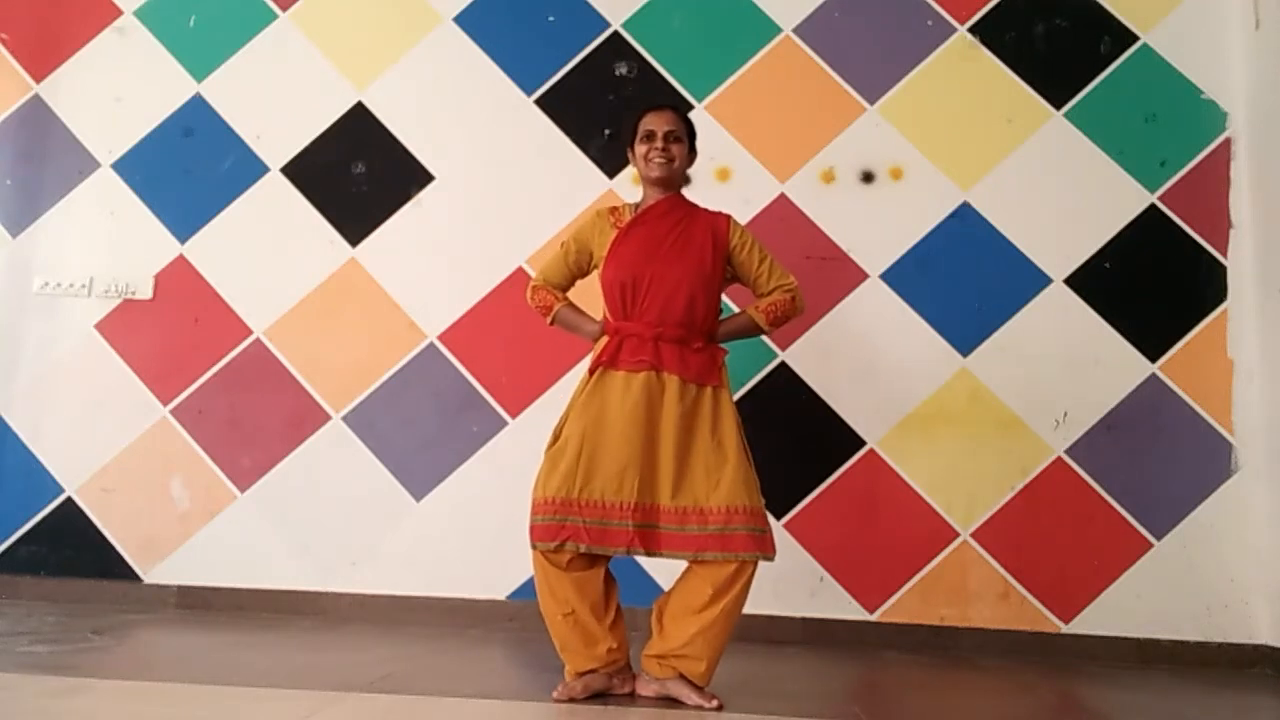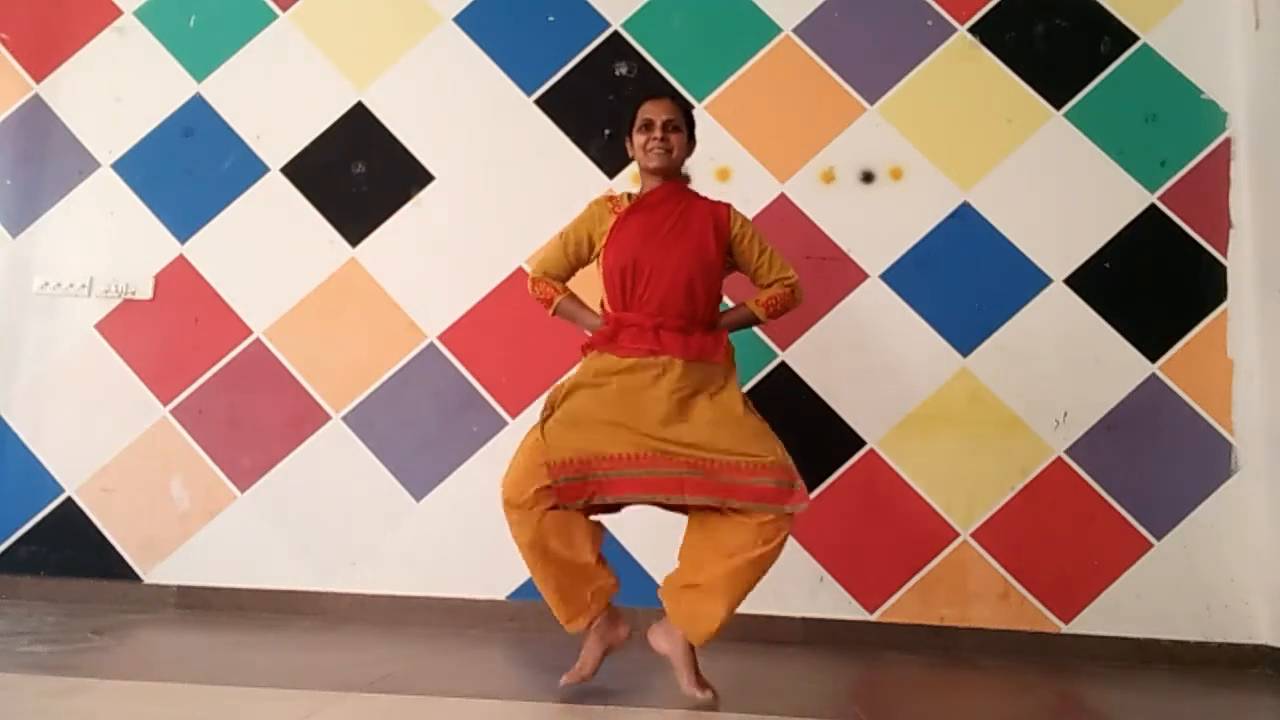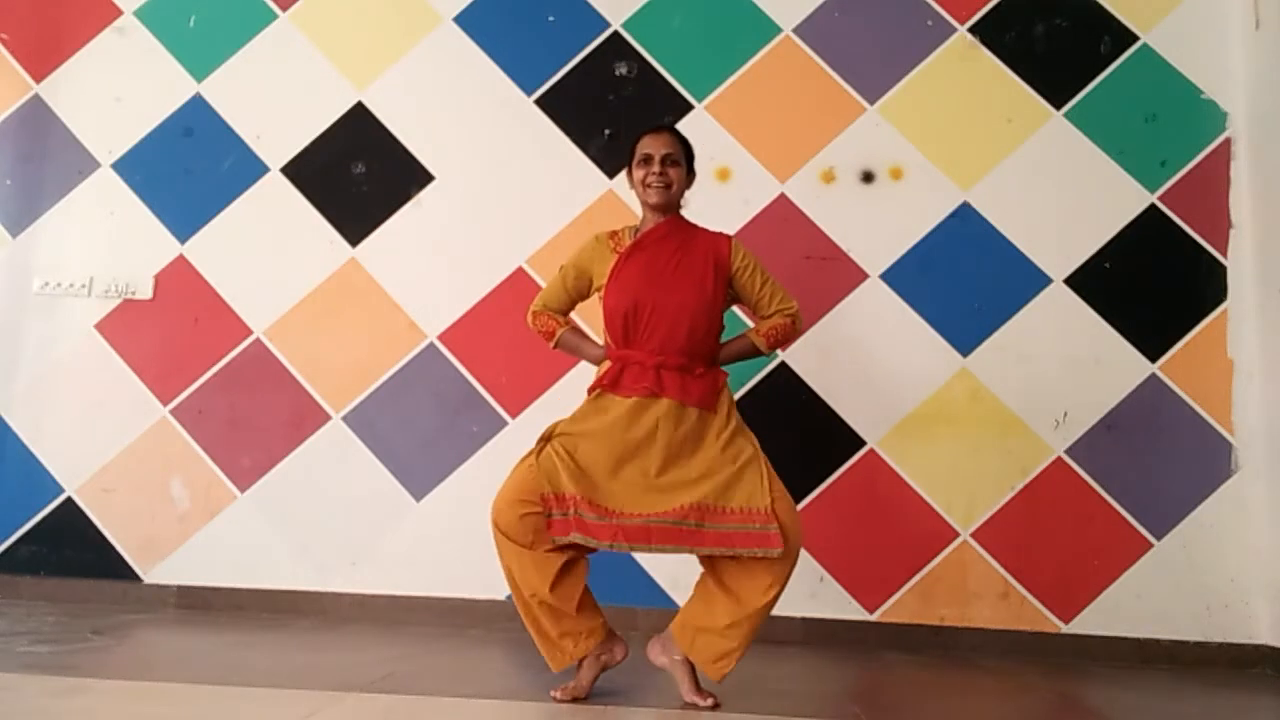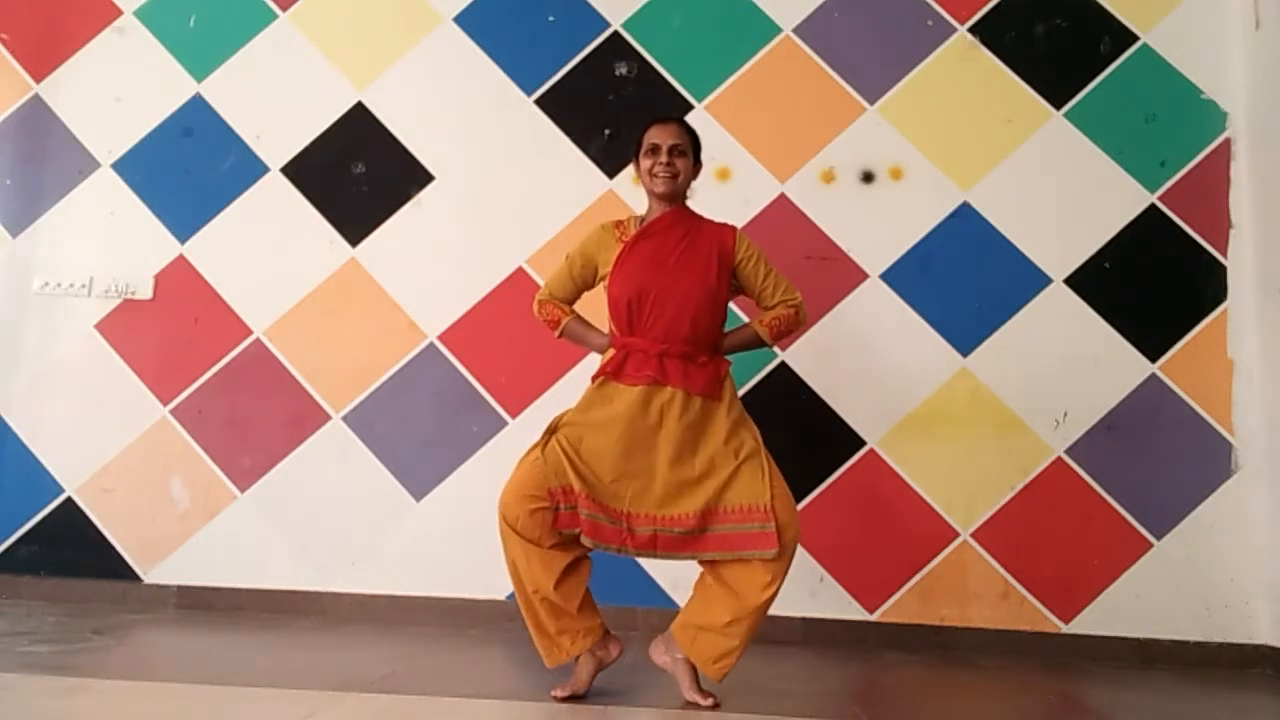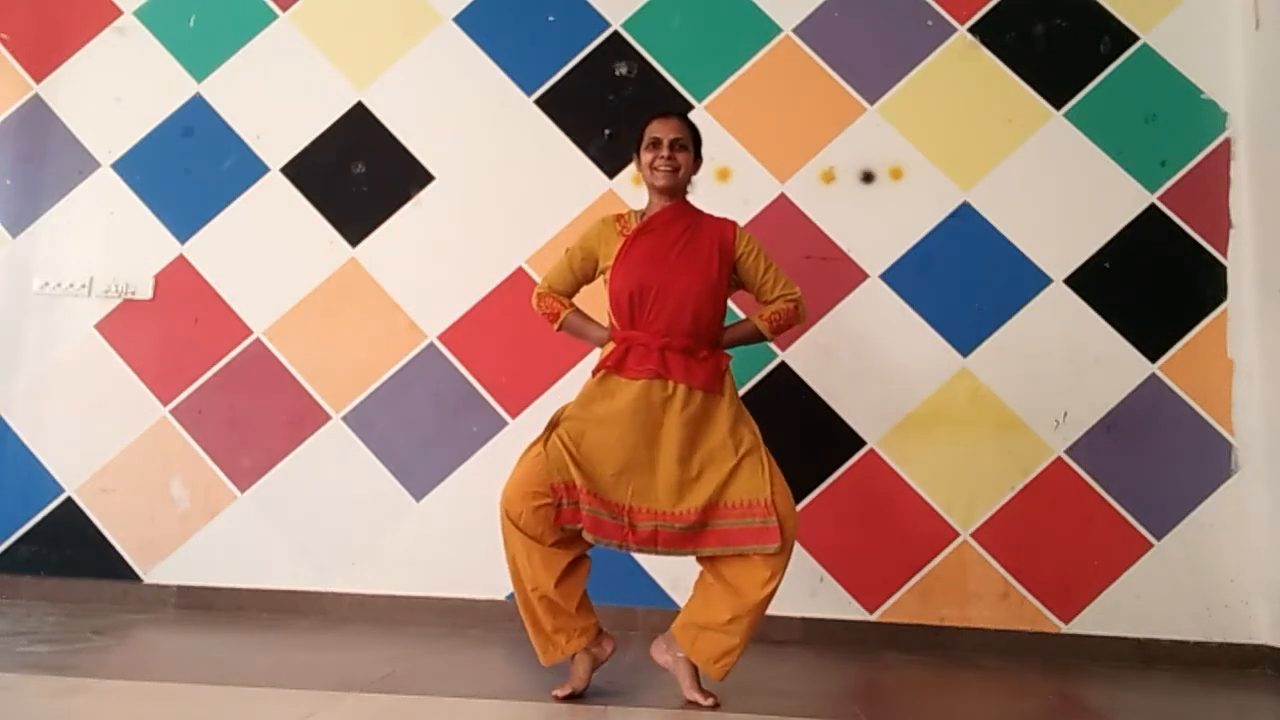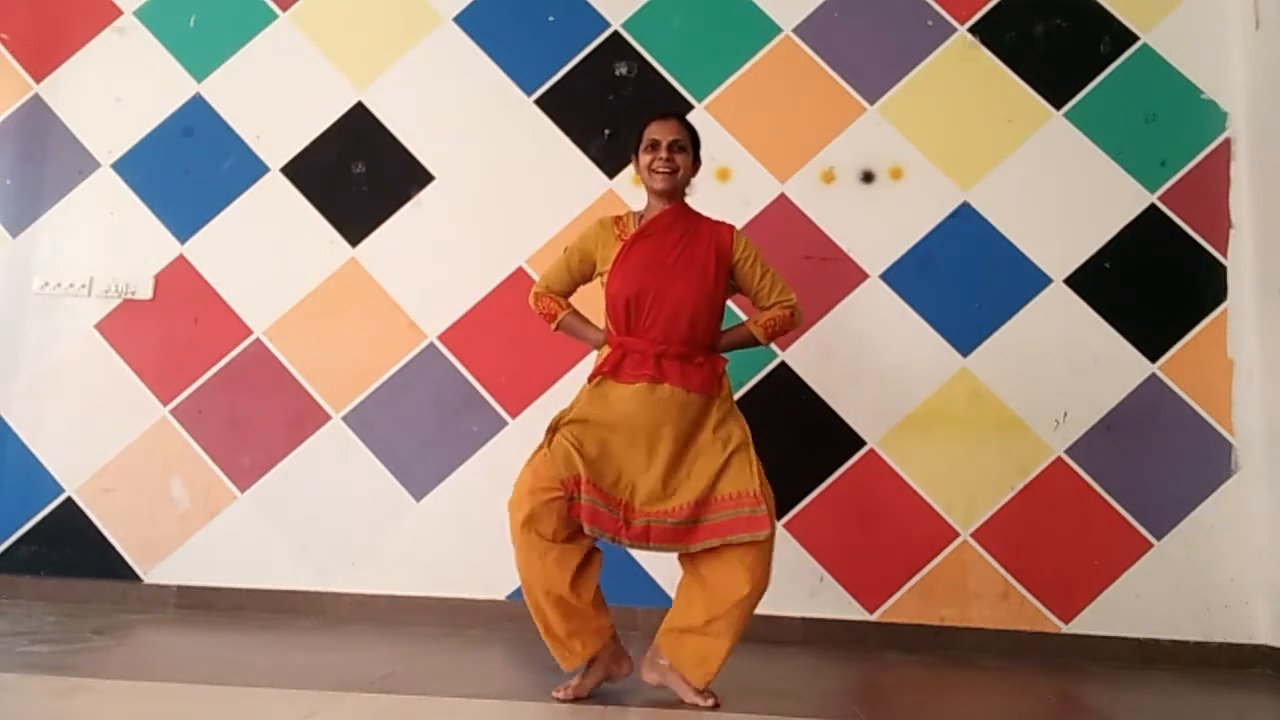
dt=0.3s
person 1, frame 1
left shoulder: (719, 229)
right shoulder: (604, 225)
left elbow: (785, 295)
right elbow: (541, 288)
left wrist: (716, 331)
right wrist: (599, 331)
left hip: (693, 398)
right hip: (615, 393)
left knee: (729, 538)
right knee: (563, 528)
left ankle: (671, 668)
right ankle: (600, 664)
person 1, frame 2
left shoulder: (720, 218)
right shoulder: (604, 213)
left elbow: (784, 286)
right elbow: (543, 277)
left wrist: (718, 321)
right wrist: (596, 322)
left hip: (697, 383)
right hip: (616, 376)
left knee: (769, 496)
right knee: (525, 489)
left ankle: (680, 626)
right ankle: (600, 617)
person 1, frame 3
left shoulder: (722, 251)
right shoulder: (603, 250)
left elbow: (784, 317)
right elbow: (542, 312)
left wrist: (715, 354)
right wrist: (600, 355)
left hip: (701, 425)
right hip: (616, 417)
left knee: (776, 538)
right knee: (515, 511)
left ankle: (681, 645)
right ankle: (593, 642)
person 1, frame 4
left shoulder: (726, 242)
right shoulder: (609, 239)
left elbow: (788, 309)
right elbow: (548, 302)
left wrist: (718, 344)
right wrist: (606, 343)
left hip: (703, 414)
right hip: (620, 406)
left knee: (771, 533)
right knee: (523, 505)
left ankle: (684, 644)
right ankle: (588, 640)
person 1, frame 5
left shoulder: (725, 236)
right shoulder: (609, 233)
left elbow: (788, 303)
right elbow: (547, 294)
left wrist: (719, 337)
right wrist: (604, 336)
left hip: (702, 406)
right hip: (620, 397)
left knee: (768, 528)
right knee: (525, 500)
left ankle: (684, 646)
right ankle: (583, 640)
person 1, frame 6
left shoulder: (723, 240)
right shoulder: (606, 235)
left elbow: (783, 308)
right elbow: (544, 294)
left wrist: (715, 341)
right wrist: (603, 339)
left hip: (698, 410)
right hip: (617, 399)
left knee: (745, 535)
right knee: (536, 503)
left ankle: (676, 657)
right ankle: (596, 648)
